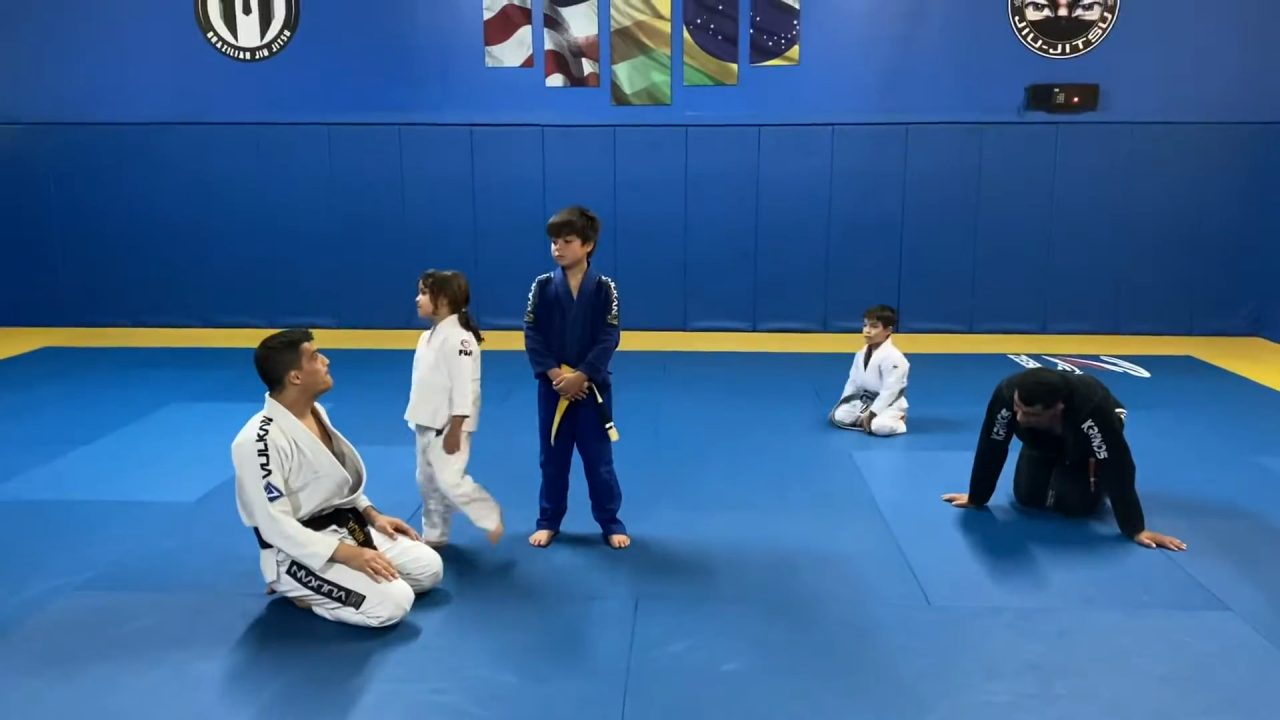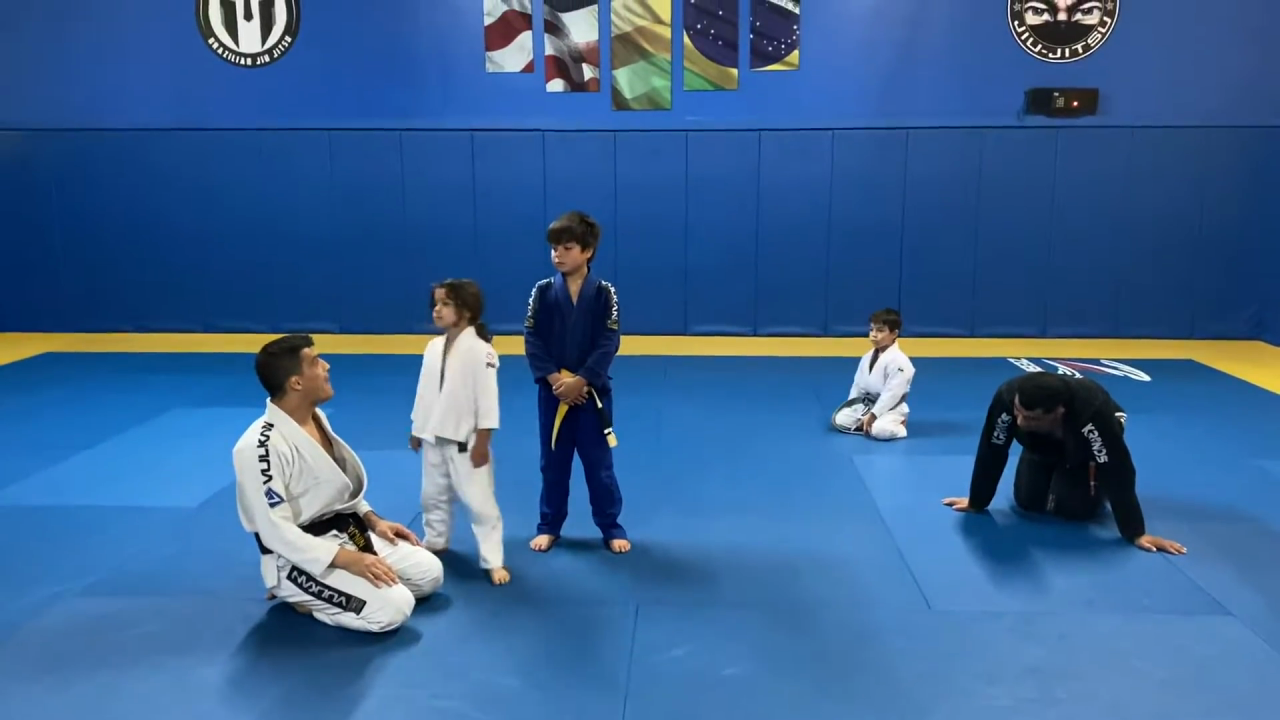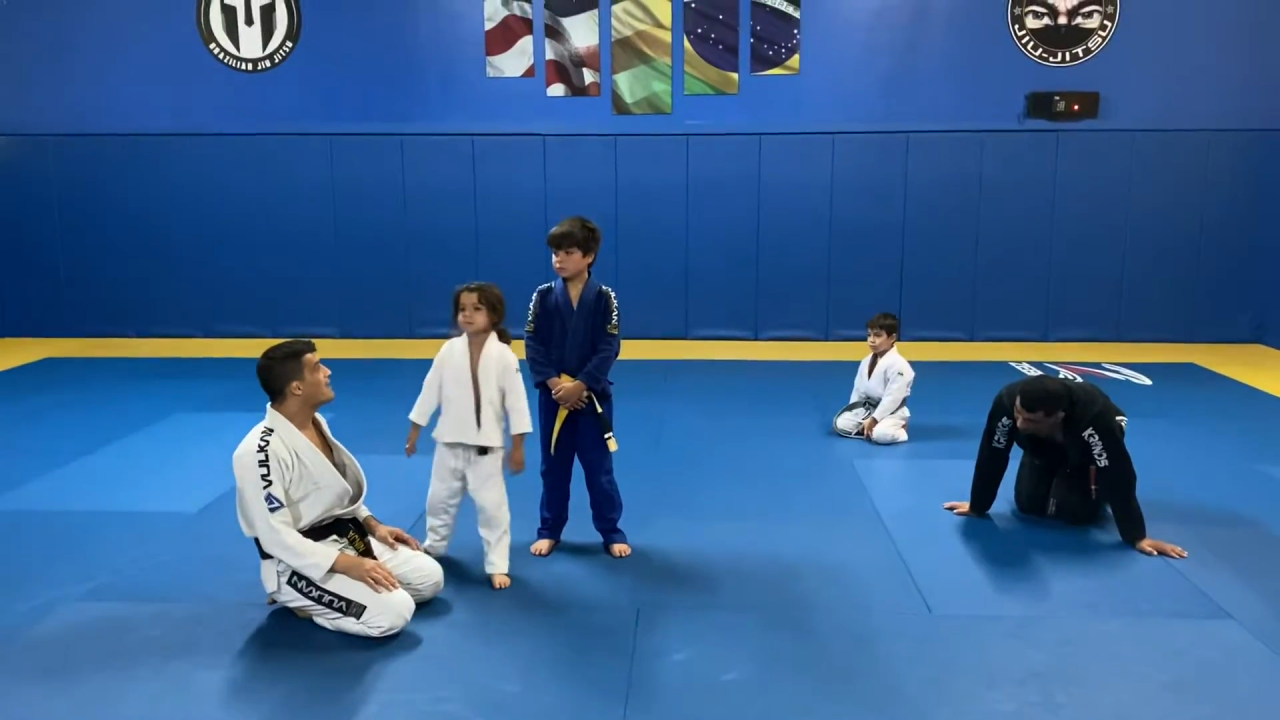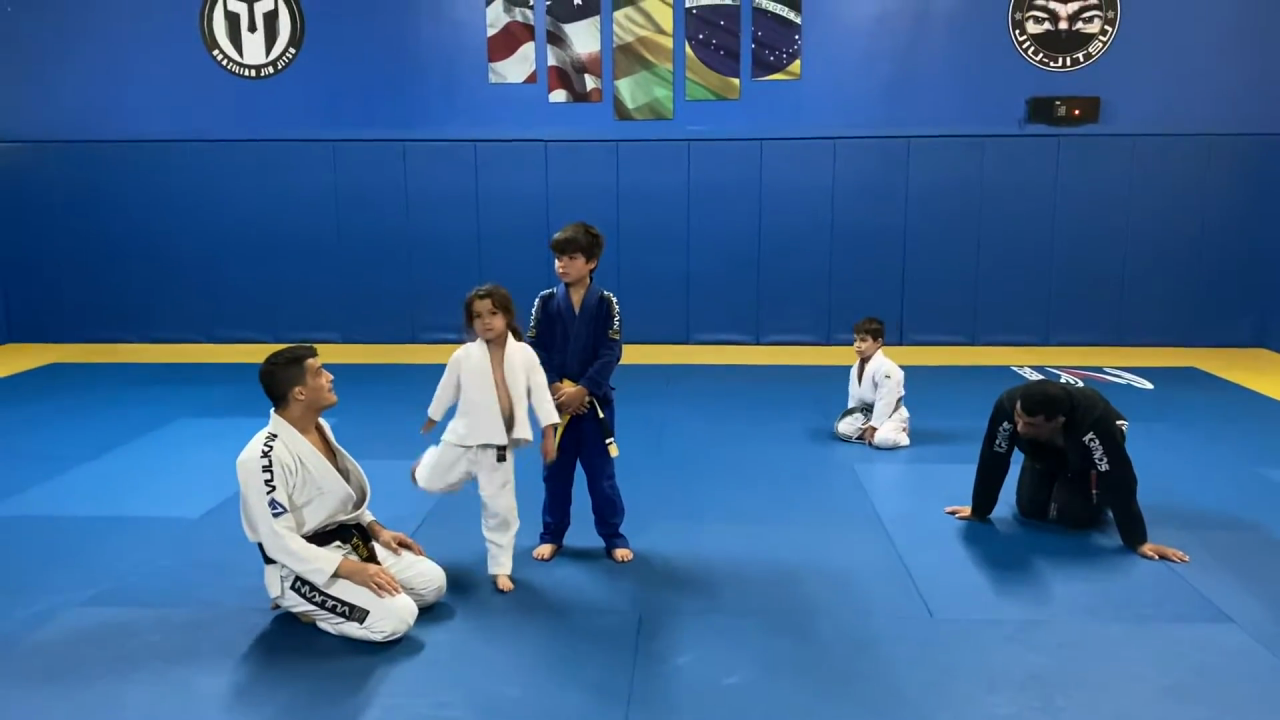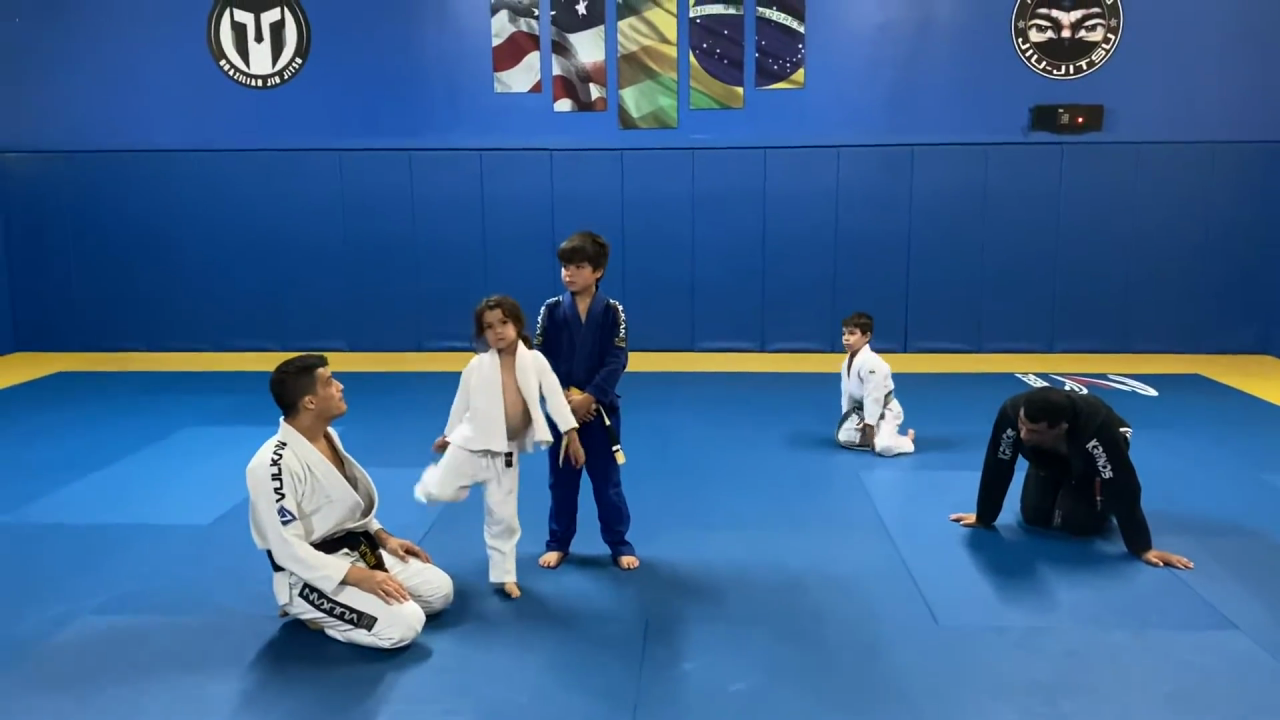
dt=0.2s
person 1, frame 1
left shoulder: (604, 288)
right shoulder: (542, 287)
left elbow: (608, 340)
right elbow: (533, 336)
left wrist: (580, 376)
right wrist: (554, 374)
left hip: (592, 385)
right hip: (552, 386)
left knee: (598, 458)
right knee: (552, 457)
left ankle: (611, 522)
right ankle: (548, 521)
person 1, frame 2
left shoulder: (603, 293)
right shoulder: (542, 292)
left elbow: (607, 345)
right elbow: (533, 341)
left wrist: (580, 381)
right wrist: (555, 379)
left hip: (593, 391)
right hip: (553, 391)
left knee: (599, 463)
right knee: (553, 462)
left ankle: (611, 527)
right ankle: (549, 526)
person 1, frame 3
left shoulder: (604, 298)
right shoulder: (543, 296)
left elbow: (608, 349)
right elbow: (533, 345)
left wrist: (580, 385)
right wrist: (554, 383)
left hip: (593, 395)
right hip: (553, 395)
left knee: (599, 467)
right knee: (553, 466)
left ankle: (612, 531)
right ankle: (549, 530)
person 1, frame 4
left shoulder: (606, 303)
right shoulder: (545, 302)
left elbow: (609, 354)
right elbow: (535, 350)
left wrist: (581, 391)
right wrist: (556, 389)
left hip: (594, 400)
right hip: (555, 400)
left knee: (601, 472)
right knee: (556, 472)
left ankle: (613, 536)
right ankle: (551, 535)
person 1, frame 5
left shoulder: (612, 311)
right shoulder: (551, 310)
left elbow: (616, 362)
right elbow: (541, 358)
left wrist: (588, 398)
right wrist: (564, 397)
left hip: (600, 408)
left knee: (606, 479)
right knee: (562, 480)
left ankle: (620, 544)
right ankle: (558, 543)
person 2, frame 1
left shoulder: (459, 338)
right shoulder: (428, 336)
left elbow: (464, 388)
left wrist: (454, 431)
right wrist: (418, 420)
left hip: (448, 426)
right hip: (427, 425)
left knee: (449, 482)
right knee: (428, 484)
left ankle: (490, 517)
right ankle: (434, 536)
person 2, frame 2
left shoulder: (481, 350)
right shoulder: (434, 346)
left elbow: (488, 399)
right elbow: (425, 391)
left wrist: (481, 443)
right wrist: (416, 429)
left hip: (465, 440)
right hip: (436, 437)
left knee: (479, 501)
right knee: (433, 495)
left ankle: (494, 562)
right ankle: (435, 542)
person 2, frame 3
left shoulder: (503, 355)
right shoulder: (450, 350)
left elbow: (517, 401)
right elbow: (430, 390)
left wrist: (517, 447)
right wrist: (415, 430)
left hip: (486, 445)
right hip: (451, 441)
left knee: (492, 506)
right knee: (440, 498)
left ankle: (497, 566)
right ankle: (434, 545)
person 2, frame 4
left shoulder: (523, 353)
right shoulder: (464, 355)
left elbow: (540, 393)
right elbow: (446, 390)
left wrist: (549, 434)
right wrist: (430, 422)
left hip: (500, 447)
right hip: (462, 438)
left knee: (501, 509)
right knee: (430, 481)
left ankle: (500, 569)
right ankle: (423, 465)
person 2, frame 5
left shoulder: (535, 360)
right shoulder: (477, 365)
left elbow: (555, 398)
right elbow: (461, 403)
left wrist: (572, 437)
right wrist: (447, 437)
left hip: (507, 452)
right hip: (470, 444)
left knee: (503, 516)
right knee: (439, 491)
left ankle: (505, 576)
right ankle: (430, 480)
person 3, frame 1
left shoulder: (314, 412)
right shoulder: (260, 441)
right elbow: (275, 526)
left wrist: (372, 515)
right wrist: (347, 555)
right hip: (297, 552)
left knee: (429, 568)
right knee: (392, 603)
left ankle: (320, 587)
right ankle: (298, 589)
person 3, frame 2
left shoulder: (315, 417)
right shoulder: (261, 447)
right elbow: (276, 531)
left wrist: (373, 520)
right wrist: (348, 560)
right hip: (298, 557)
left knee: (429, 573)
right knee: (393, 608)
left ankle: (329, 590)
right ankle: (298, 595)
person 3, frame 3
left shoulder: (315, 422)
right shoulder: (261, 452)
right elbow: (276, 537)
left wrist: (373, 525)
right wrist: (348, 565)
right hip: (298, 563)
left knee: (429, 578)
right knee: (393, 613)
left ankle: (322, 597)
right ankle: (299, 600)
person 3, frame 4
left shoulder: (319, 427)
right shoulder: (265, 457)
right elbow: (279, 542)
left wrist: (377, 530)
right wrist: (351, 571)
right hip: (302, 569)
left knee: (432, 583)
right knee: (396, 617)
left ankle: (324, 603)
right ankle: (302, 605)
person 3, frame 5
left shoulder: (327, 436)
right shoulder: (274, 465)
right elbow: (288, 550)
left wrist: (384, 538)
right wrist: (359, 578)
right hip: (310, 576)
left knee: (439, 590)
right knee: (404, 624)
left ankle: (333, 609)
right ankle: (309, 612)
person 4, frame 1
left shoulder: (1094, 407)
right shoulder: (1007, 393)
left elbow: (1117, 468)
right elbow: (991, 449)
left wrist: (1135, 529)
right wrist: (976, 498)
left hip: (1085, 446)
right hip: (1043, 442)
left knee: (1074, 503)
right knee: (1027, 497)
left ankle: (1095, 484)
right ankle: (1055, 472)
person 4, frame 2
left shoulder: (1094, 411)
right shoulder: (1007, 397)
left elbow: (1117, 472)
right elbow: (991, 453)
left wrist: (1135, 533)
right wrist: (976, 502)
left hip: (1085, 451)
right hip: (1043, 446)
left knee: (1075, 507)
right knee: (1028, 501)
left ankle: (1096, 488)
right ankle: (1056, 476)
person 4, frame 3
left shoulder: (1094, 416)
right shoulder: (1007, 401)
left elbow: (1118, 476)
right elbow: (992, 457)
left wrist: (1136, 537)
right wrist: (977, 506)
left hip: (1086, 454)
right hip: (1043, 450)
left knee: (1076, 511)
right knee: (1028, 505)
left ankle: (1096, 492)
right ankle: (1056, 480)
person 4, frame 4
left shoulder: (1095, 420)
right shoulder: (1008, 405)
left elbow: (1119, 481)
right elbow: (993, 461)
left wrist: (1138, 541)
right wrist: (979, 510)
left hip: (1086, 459)
right hip: (1045, 454)
left knee: (1077, 516)
right knee: (1030, 510)
left ankle: (1097, 498)
right ankle: (1058, 485)
person 4, frame 5
left shoulder: (1098, 427)
right shoulder: (1012, 412)
left elbow: (1123, 488)
right elbow: (997, 469)
left wrist: (1142, 548)
right wrist: (984, 517)
left hip: (1090, 466)
right hip: (1048, 461)
left knee: (1082, 523)
right knee: (1034, 517)
left ankle: (1101, 505)
right ankle: (1061, 490)
